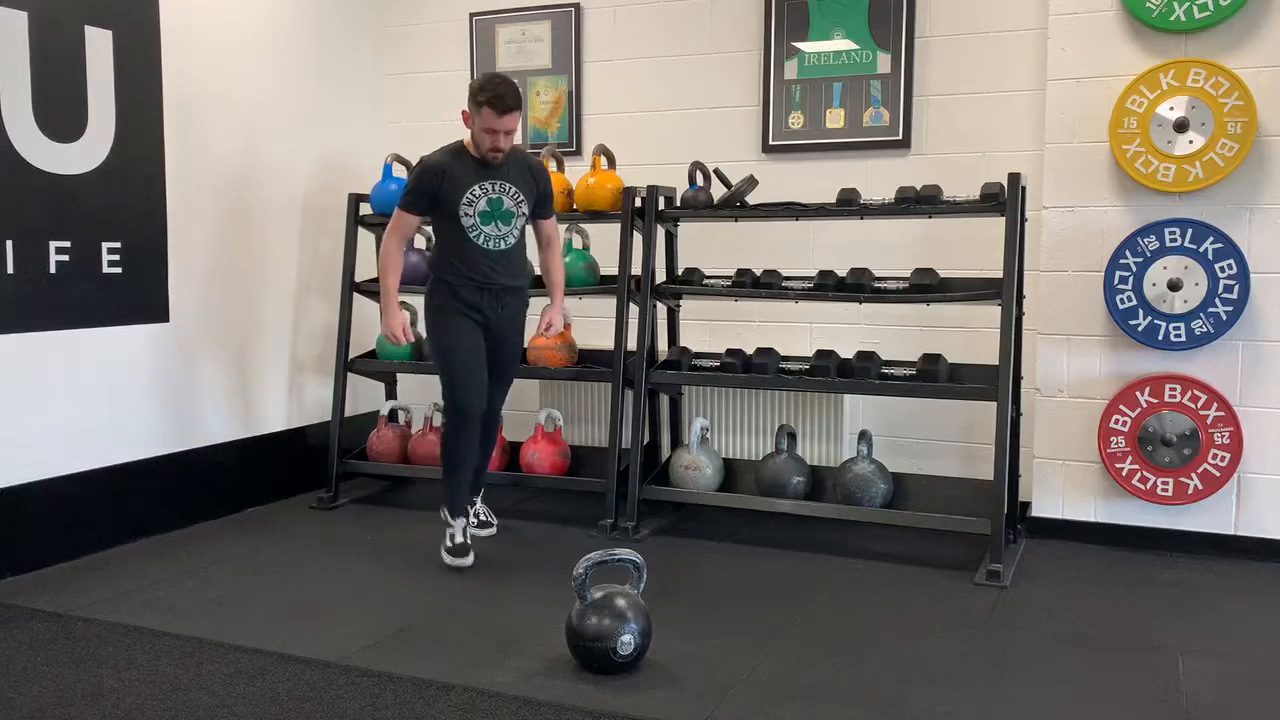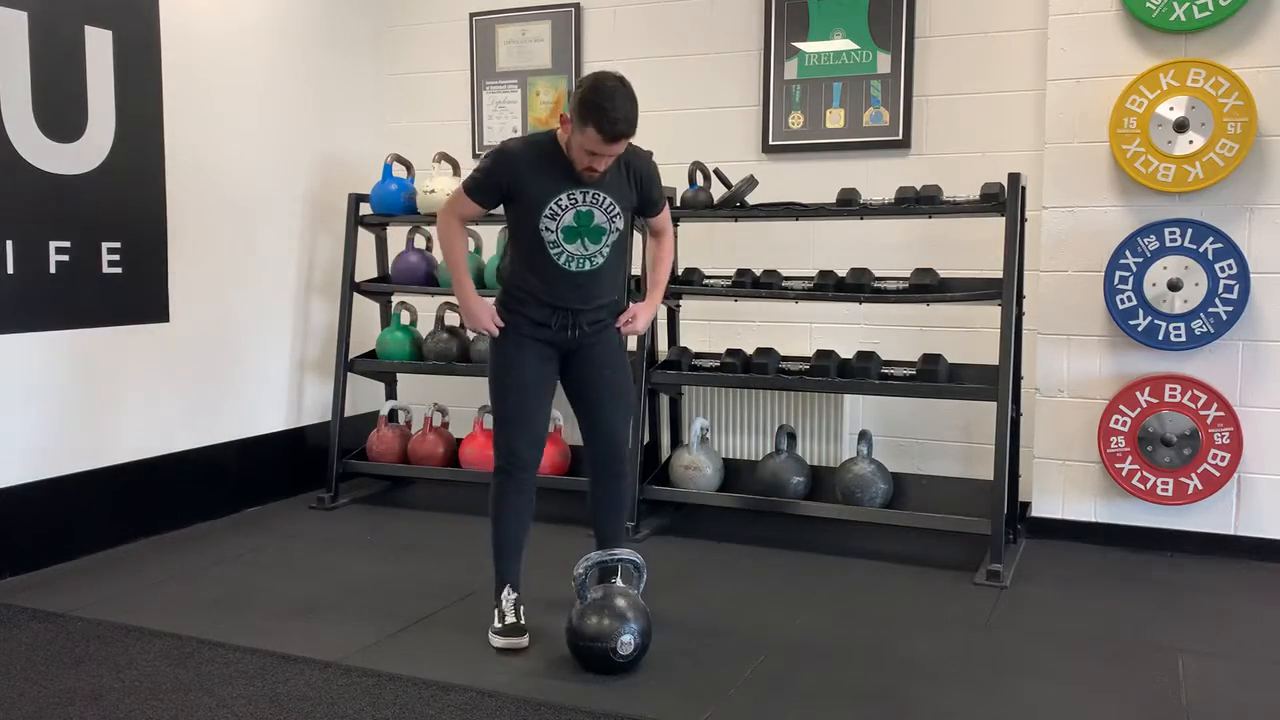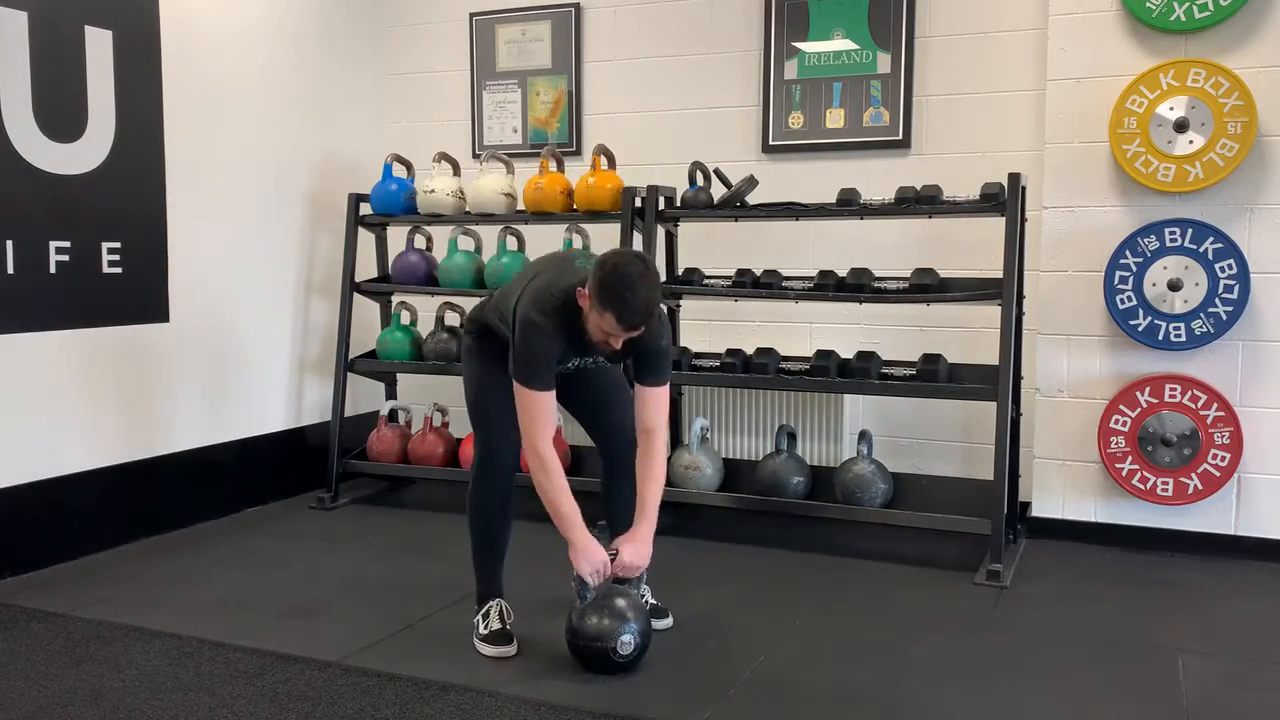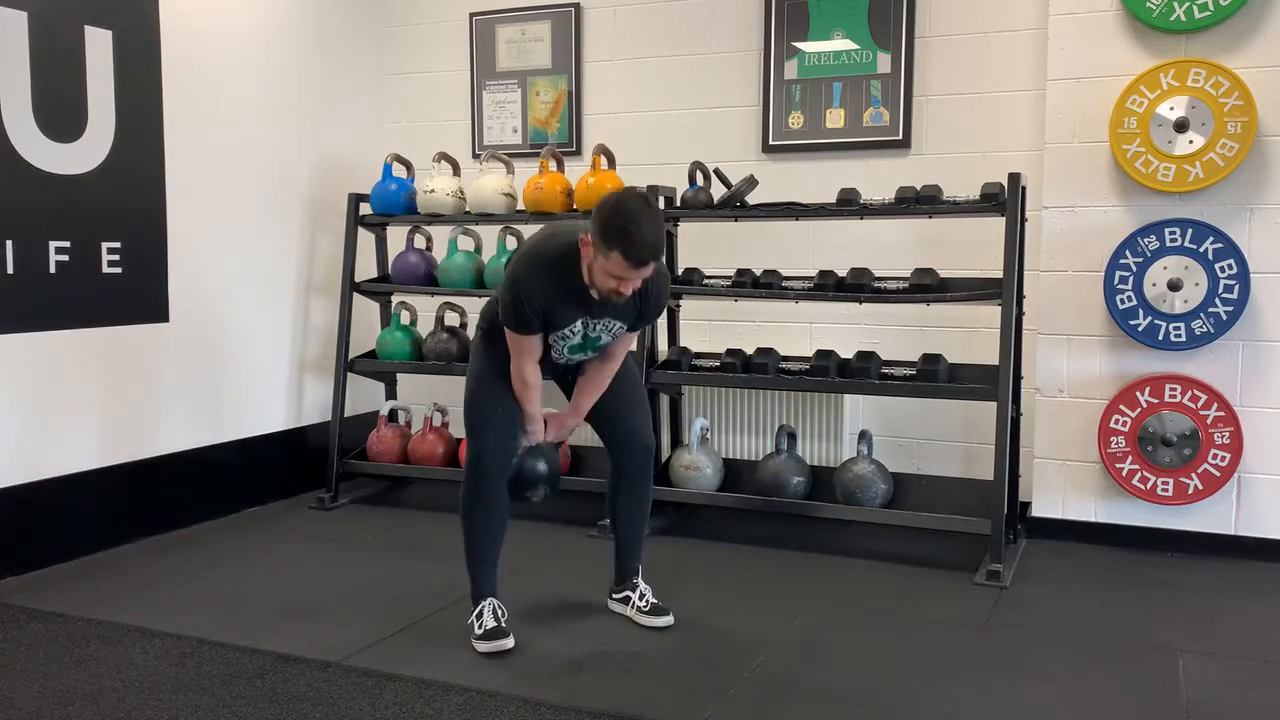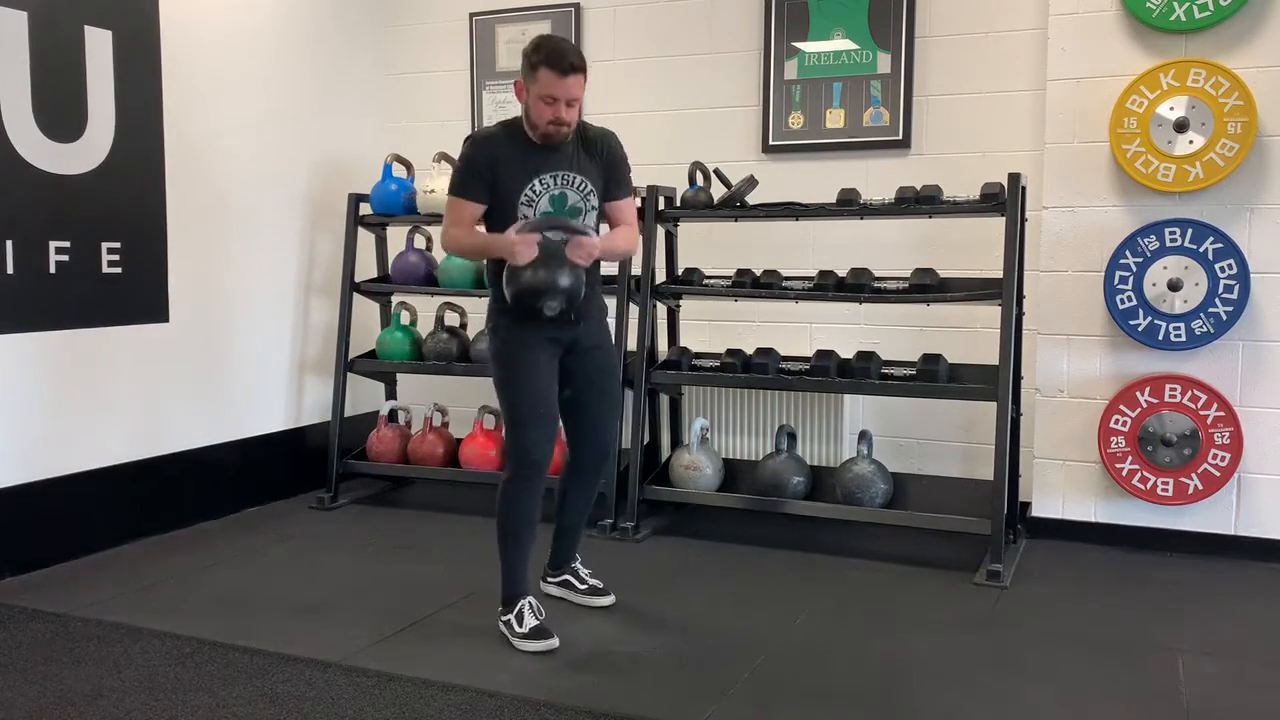
dt=1s
person 1, frame 1
left shoulder: (531, 170)
right shoulder: (437, 169)
left elbow: (549, 239)
right elbow: (395, 236)
left wrist: (557, 301)
right wrist: (390, 307)
left hip: (509, 307)
right hip: (454, 306)
left knee: (489, 411)
right knee: (465, 406)
left ankle: (471, 495)
right ankle: (456, 514)
person 1, frame 2
left shoulder: (638, 168)
right shoulder: (516, 161)
left elbow: (663, 232)
right elbow: (452, 217)
left wrist: (651, 301)
right wrist: (469, 299)
left hip: (600, 328)
right hip: (525, 328)
left knee: (611, 453)
right knee: (518, 458)
left ankle: (611, 577)
right ankle: (508, 594)
person 1, frame 3
left shoulder: (650, 328)
right shoulder: (542, 315)
left elbow: (652, 435)
right elbow: (539, 447)
left wrist: (643, 532)
right wrist: (579, 540)
left hip: (578, 355)
right hip: (496, 343)
left knee: (624, 442)
right knee: (498, 455)
left ankle: (625, 577)
right ankle: (490, 603)
person 1, frame 4
left shoulder: (650, 281)
right shoulder: (534, 273)
left elbow: (612, 355)
right elbow: (525, 363)
left wrist: (570, 417)
right wrist: (534, 425)
left hip: (593, 361)
right hip: (509, 350)
left knee: (639, 448)
right knee: (489, 461)
left ankle: (627, 586)
right ankle: (485, 603)
person 1, frame 5
left shoulder: (603, 148)
right shoulder: (488, 149)
left elbow: (630, 232)
right elbow: (452, 234)
left wrist: (599, 246)
right wrist: (498, 245)
left hip: (585, 316)
right hip: (521, 319)
left knee: (598, 445)
right knee: (532, 453)
left ankle: (562, 566)
right ankle: (514, 600)
